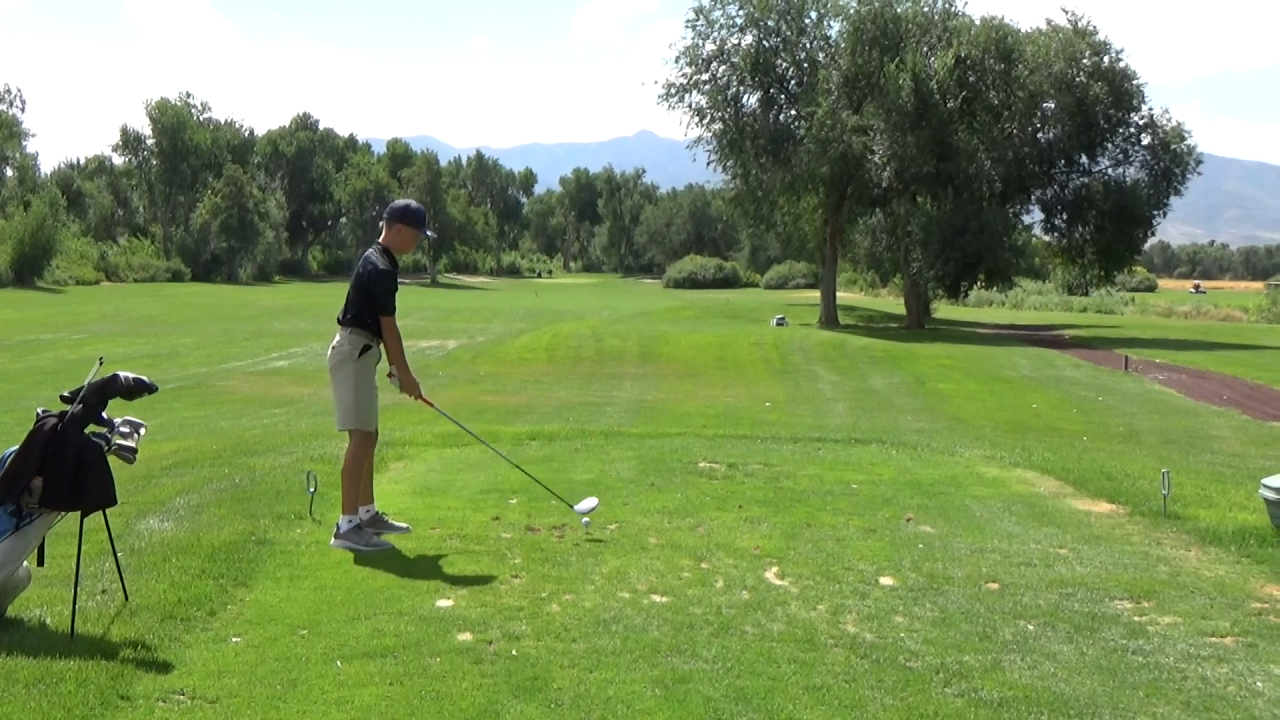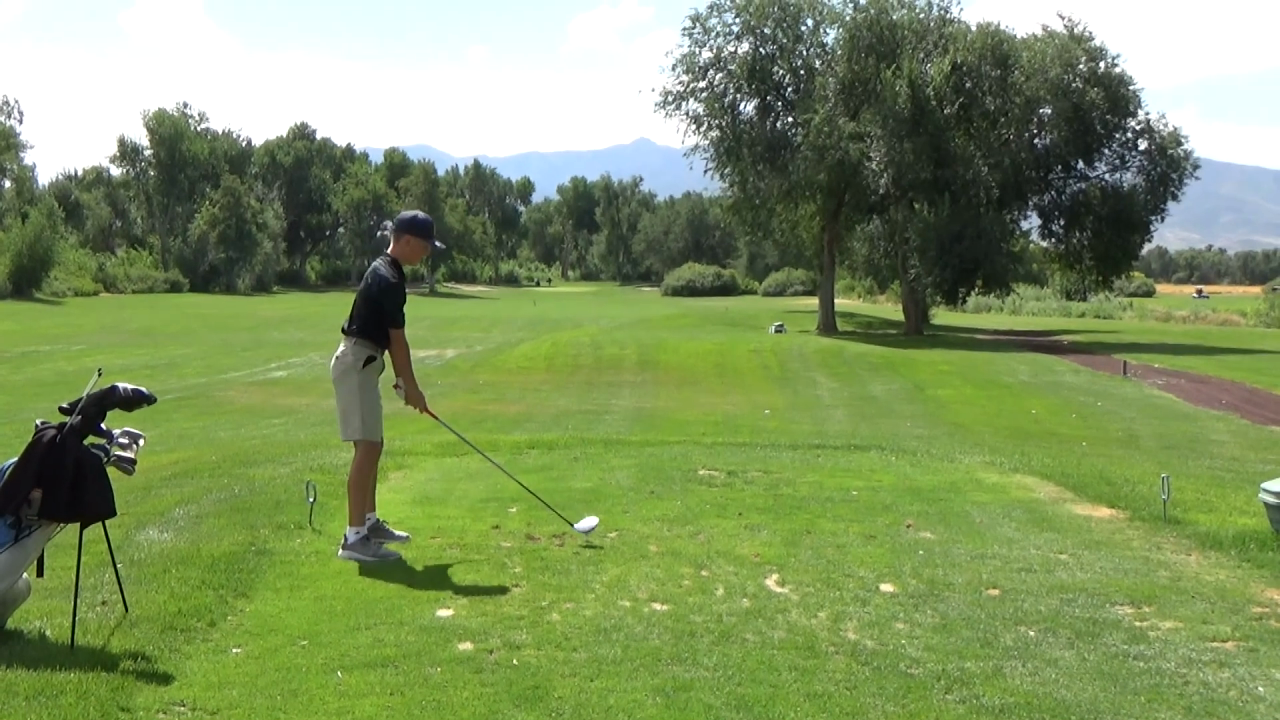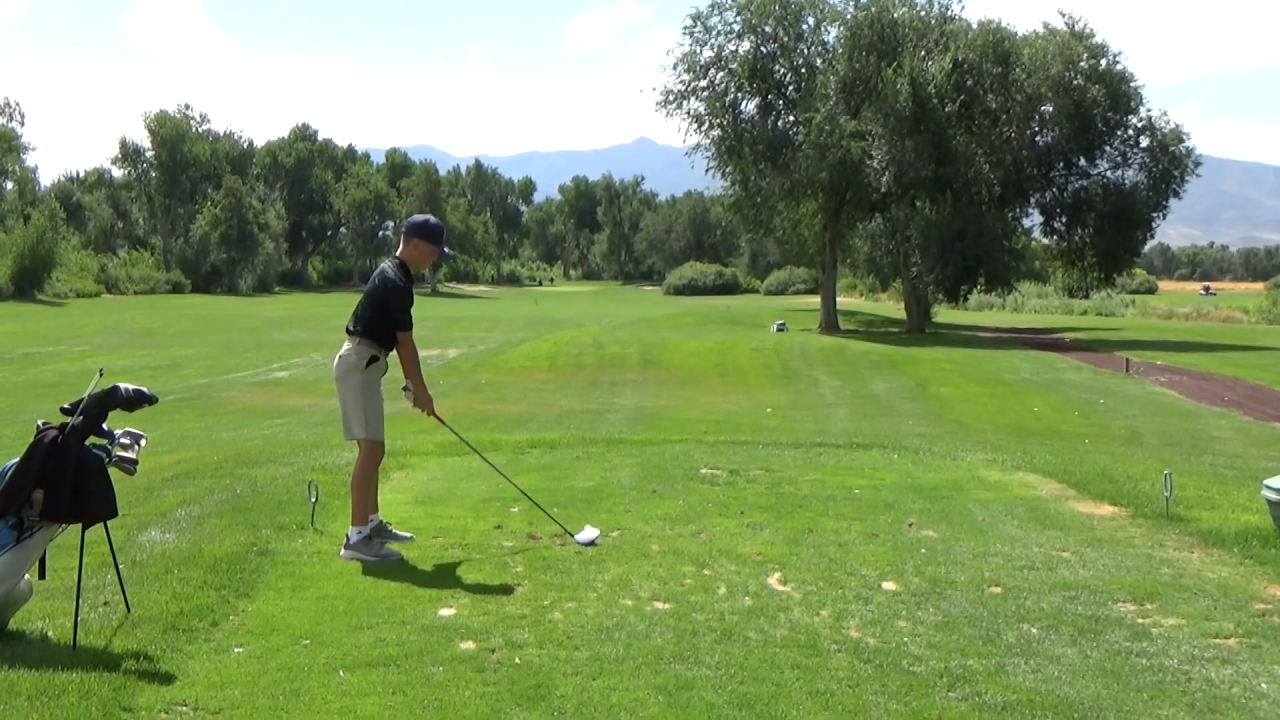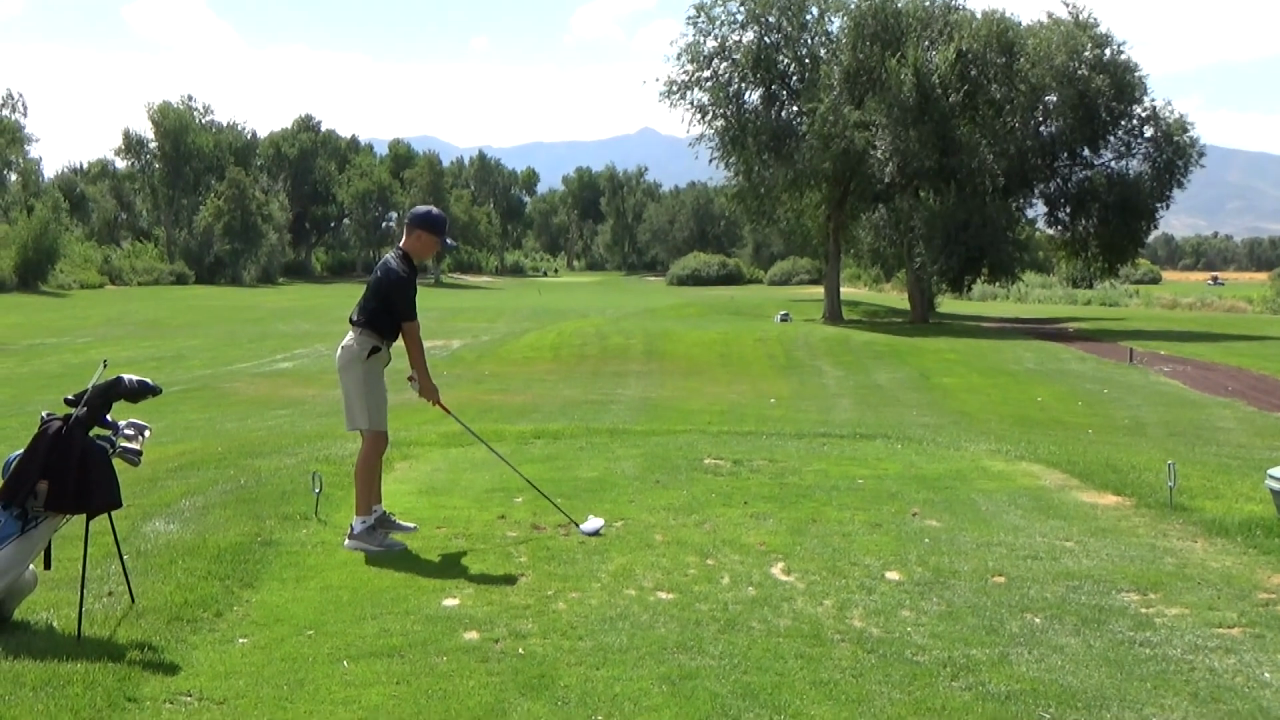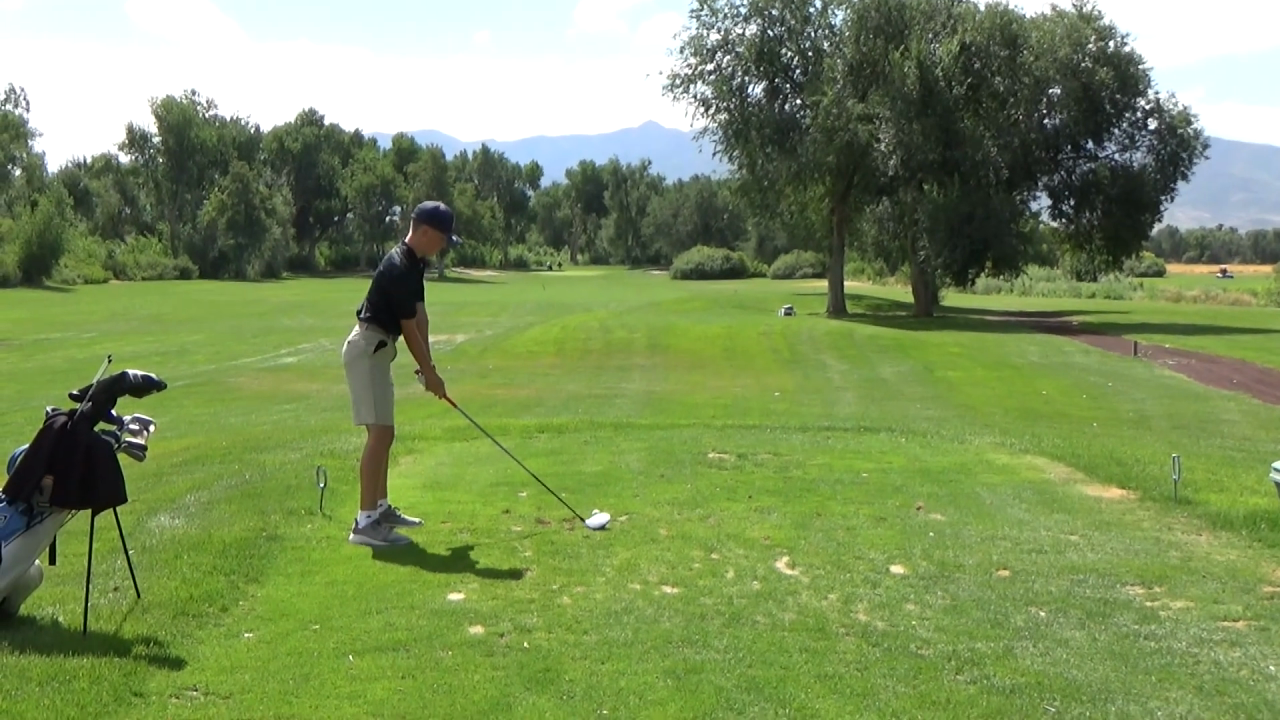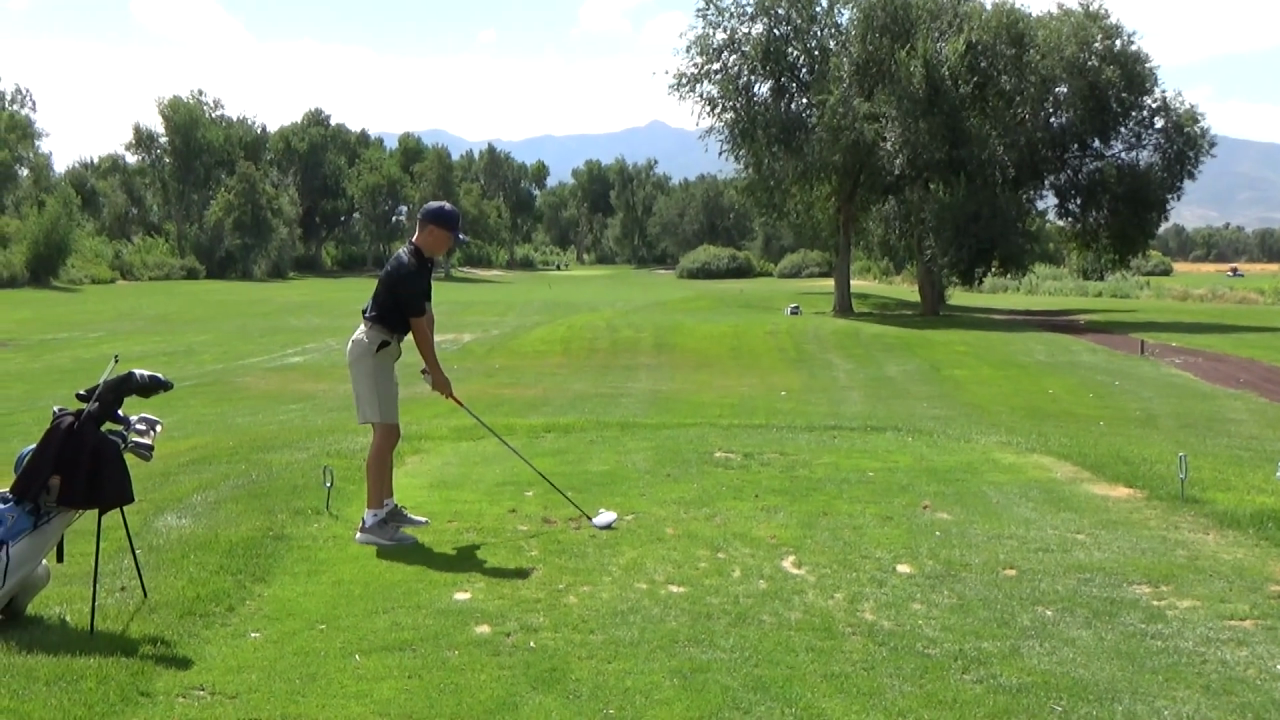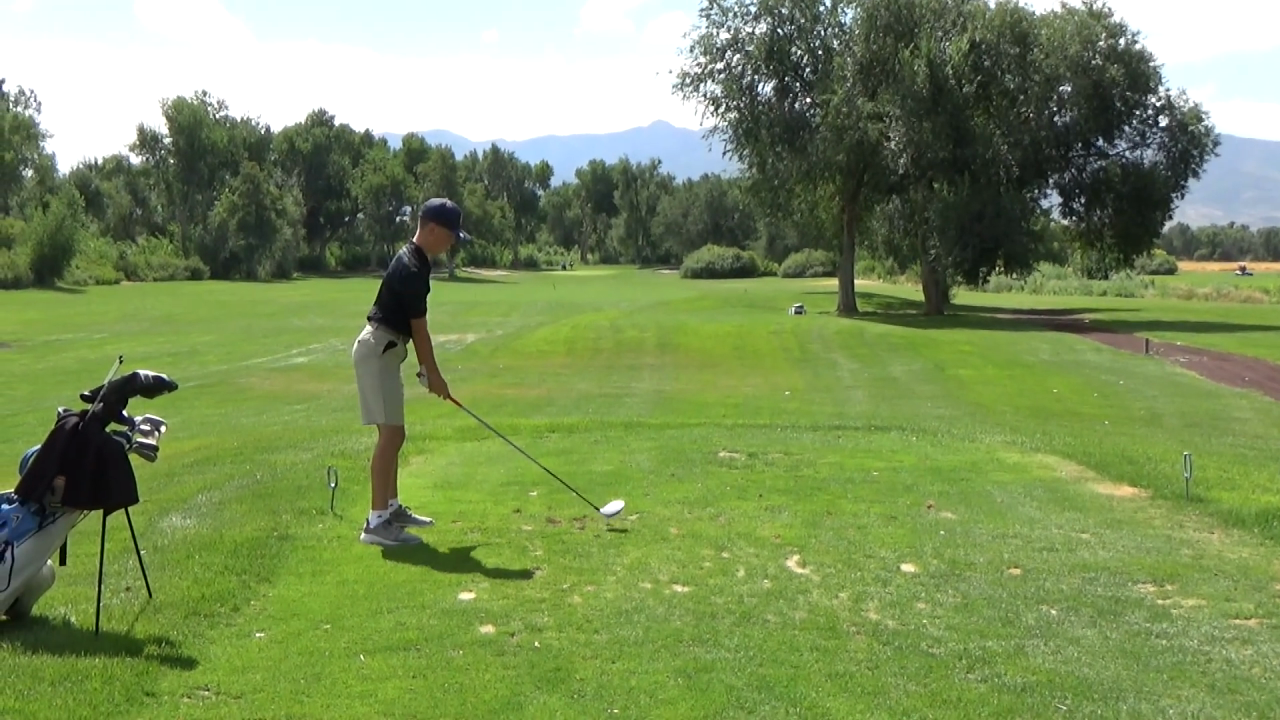
dt=0.5s
person 1, frame 1
left shoulder: (377, 260)
right shoulder: (381, 269)
left elbow: (381, 326)
right elbow: (389, 327)
left wrist: (395, 368)
right wrist: (405, 374)
left hip: (359, 353)
right hip: (353, 353)
left knee: (368, 436)
right knee: (361, 438)
left ankle: (366, 513)
right ankle: (346, 526)
person 1, frame 2
left shoulder: (384, 271)
right shoulder: (389, 281)
left elbow: (389, 338)
right elbow: (398, 339)
left wrist: (401, 379)
right wrist: (412, 387)
left hip: (361, 363)
right hip: (357, 364)
left knee: (373, 445)
right knee: (366, 448)
left ankle: (369, 522)
right ankle: (354, 537)
person 1, frame 3
left shoulder: (393, 274)
right shoulder: (396, 284)
left elbow: (398, 339)
right elbow: (405, 342)
left wrist: (411, 382)
right wrist: (421, 389)
left hip: (365, 363)
right hip: (359, 364)
left knee: (372, 448)
right knee: (371, 449)
left ankle: (371, 523)
right ankle: (356, 538)
person 1, frame 4
left shoulder: (399, 266)
right shoulder: (399, 274)
left elbow: (406, 329)
right elbow: (411, 332)
left wrist: (416, 372)
right wrist: (425, 379)
left hip: (369, 354)
right hip: (362, 355)
left knee: (378, 437)
right knee: (373, 438)
left ankle: (375, 513)
right ankle: (360, 528)
person 1, frame 5
left shoulder: (415, 263)
right shoulder: (399, 269)
left elbow: (420, 316)
right elbow: (410, 328)
left wrist: (428, 364)
right wrist: (429, 372)
left hip: (377, 349)
right hip: (368, 349)
left knee: (382, 432)
right knee: (380, 433)
left ankle: (380, 508)
right ankle: (365, 522)
person 1, frame 6
left shoulder: (419, 263)
right shoulder: (409, 268)
left elbow: (427, 317)
right elbow: (419, 327)
left wrist: (430, 366)
right wrist: (436, 372)
left hip: (381, 348)
right hip: (372, 349)
left knee: (388, 432)
right knee: (386, 431)
left ankle: (386, 507)
right ankle: (372, 521)
person 1, frame 7
left shoulder: (414, 260)
right shoulder: (411, 270)
left elbow: (414, 325)
right elbow: (419, 328)
left wrist: (425, 368)
right wrist: (433, 374)
left hip: (385, 349)
right hip: (378, 351)
left knee: (393, 433)
right knee: (391, 433)
left ankle: (391, 507)
right ankle: (376, 522)
